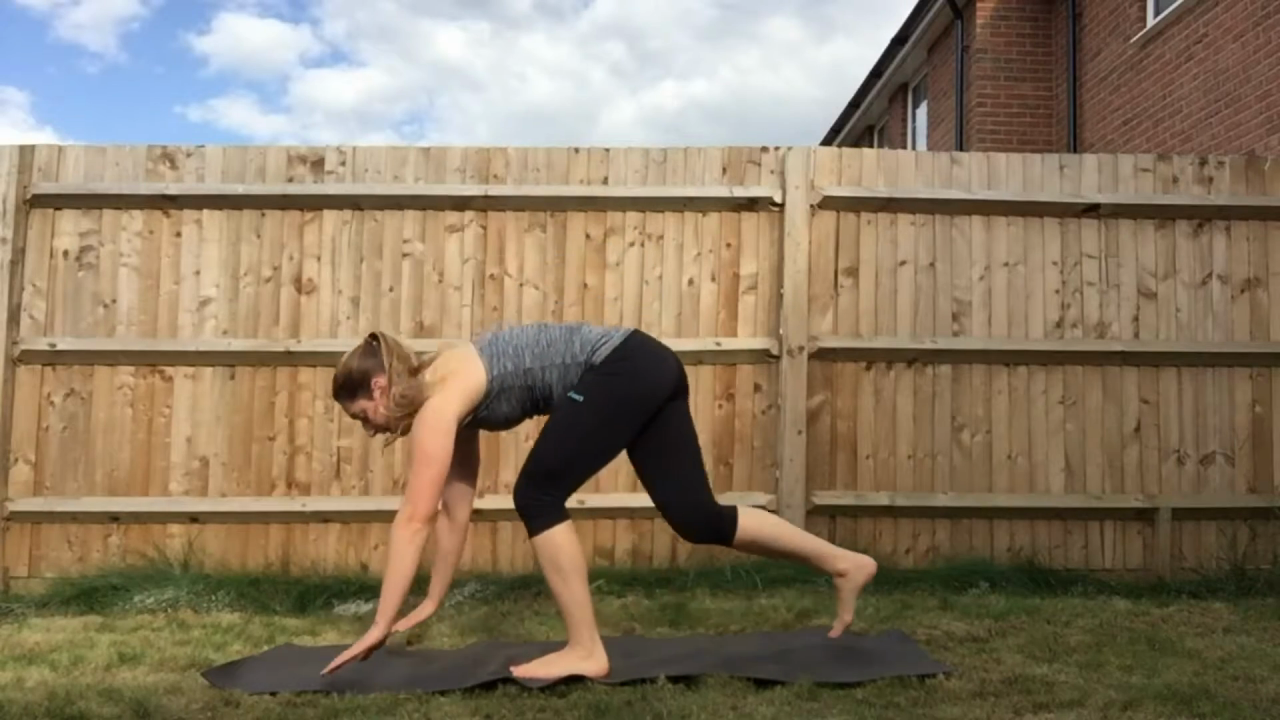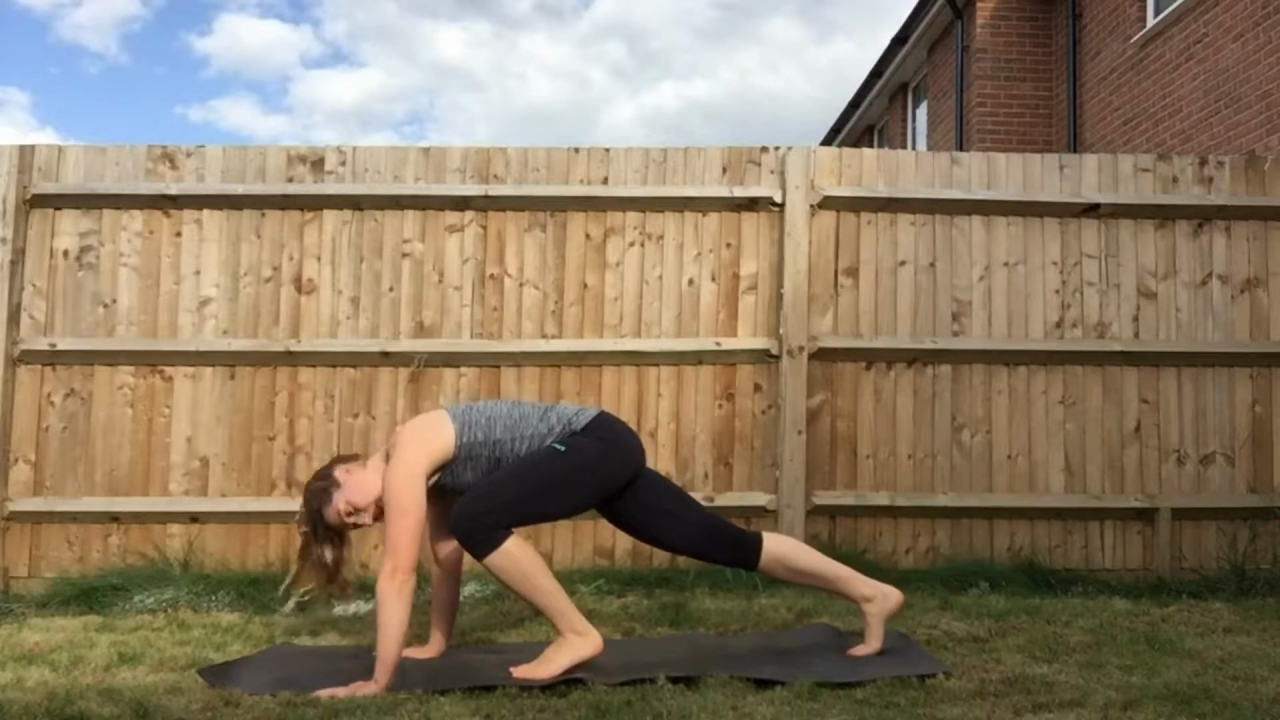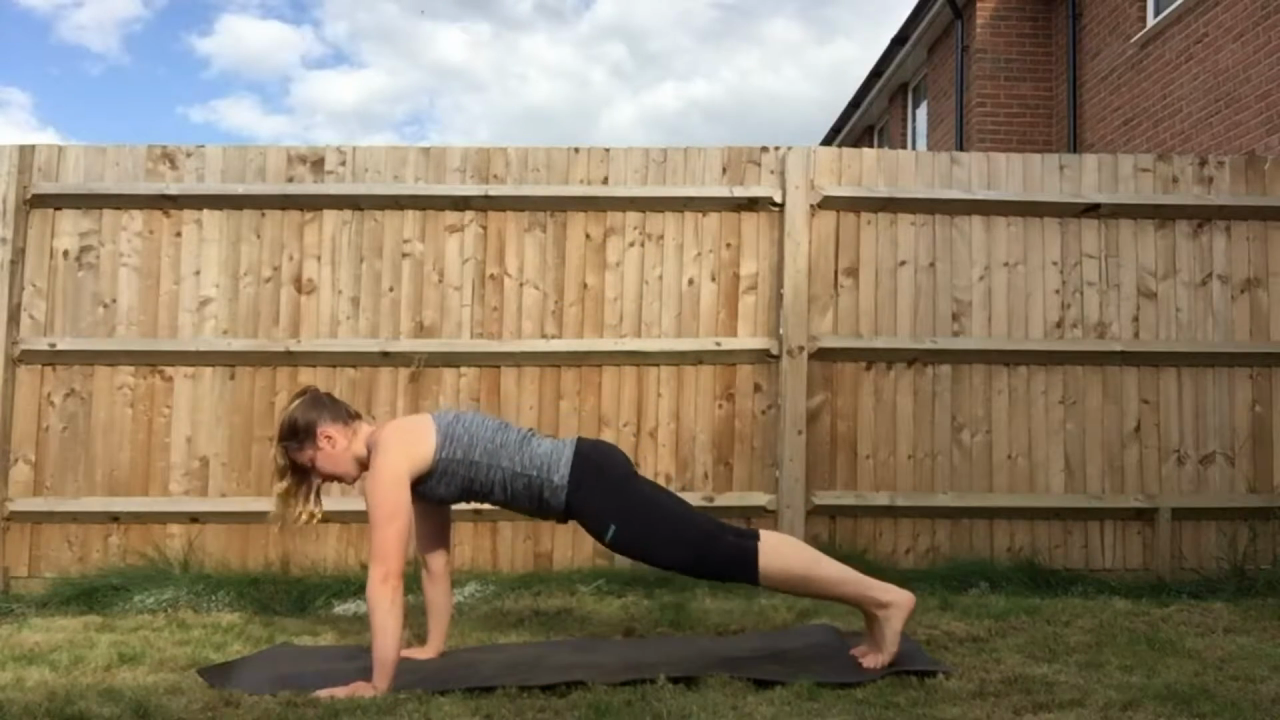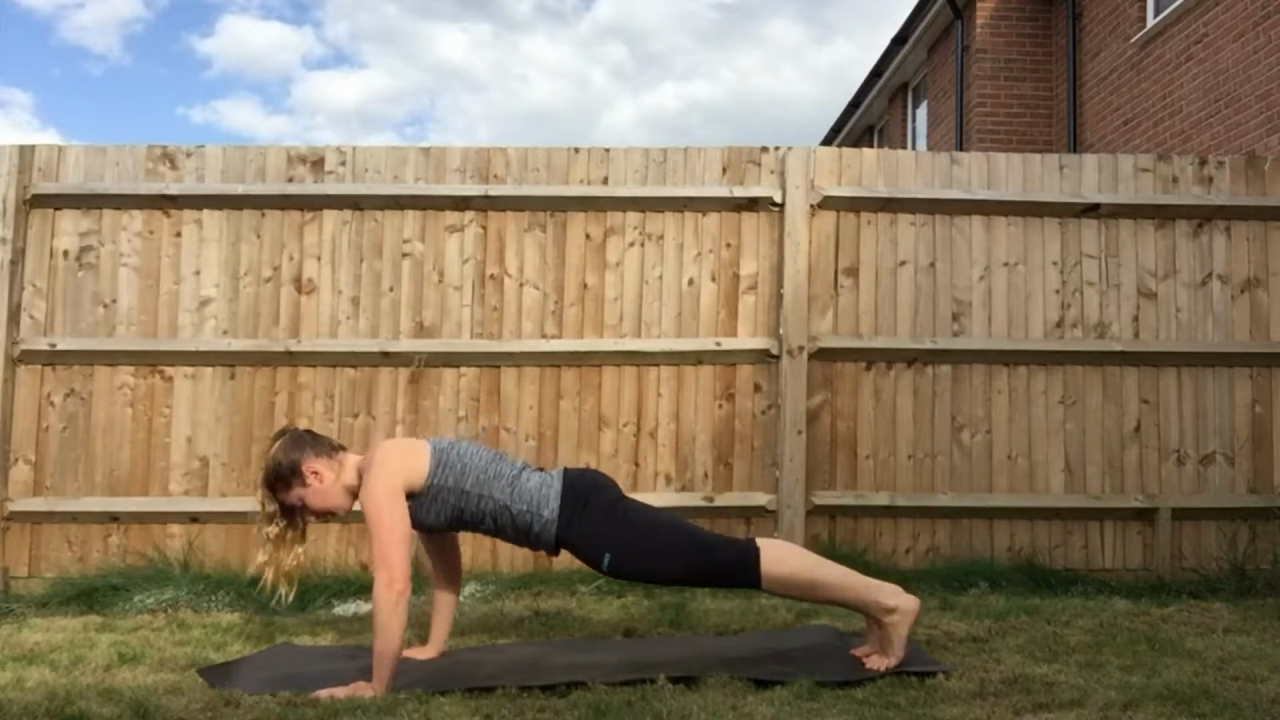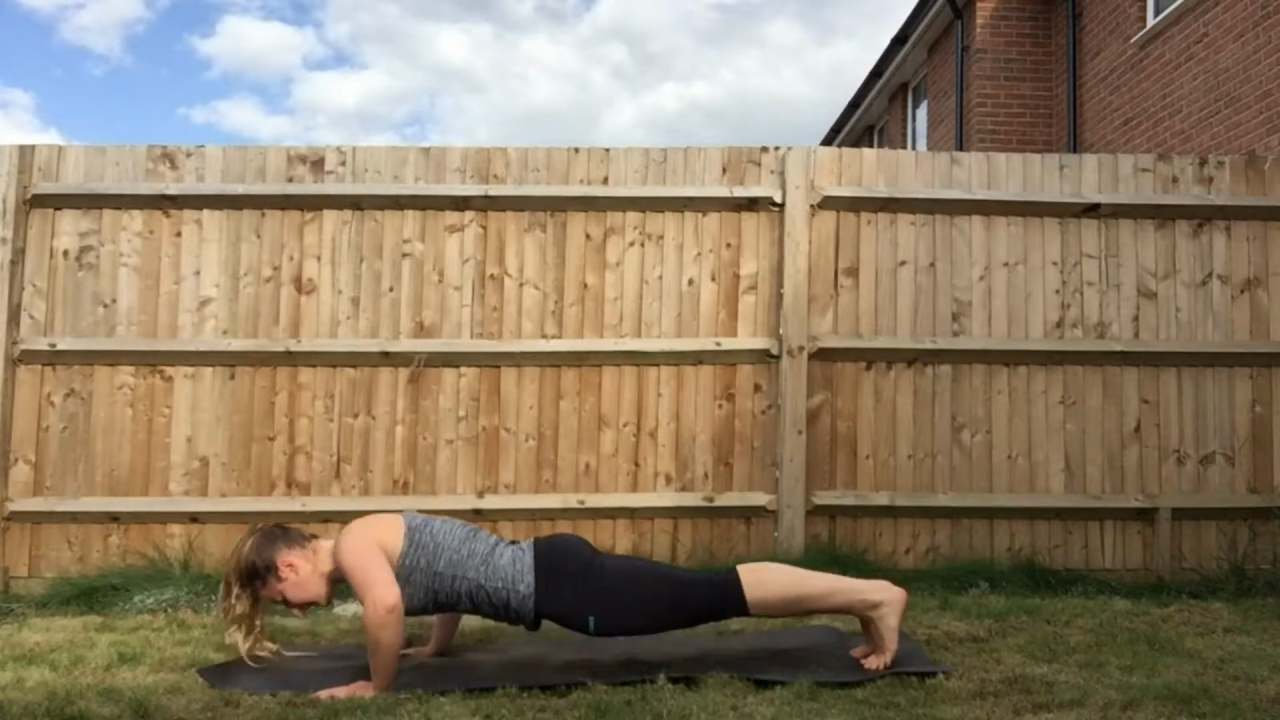
dt=1s
person 1, frame 1
left shoulder: (436, 398)
right shoulder: (454, 390)
left elbow: (415, 517)
right elbow: (457, 505)
left wrist: (380, 626)
right wrist: (433, 599)
left hip: (621, 370)
right hip: (652, 369)
left knee: (537, 494)
right knee: (695, 516)
left ankle: (586, 651)
right ankle: (841, 564)
person 1, frame 2
left shoulder: (404, 459)
right shoulder: (428, 472)
left elbow: (397, 574)
right elbow: (446, 554)
left wrist: (379, 680)
right wrist: (434, 644)
left hip: (595, 441)
right hip: (601, 451)
left knee: (479, 519)
right knee: (719, 540)
left ankle: (575, 634)
right ankle: (871, 594)
person 1, frame 3
left shoulder: (387, 454)
right shoulder: (415, 456)
left elbow: (385, 576)
right elbow: (434, 557)
left wrist: (379, 684)
right wrist: (433, 646)
left hip: (584, 484)
right hip: (585, 471)
left knee: (721, 556)
right knee: (724, 542)
left ankle: (882, 599)
right ankle: (875, 594)
person 1, frame 4
left shoulder: (379, 475)
right shoulder: (399, 472)
left elbow: (391, 584)
right elbow: (445, 560)
left wrist: (376, 684)
right wrist: (433, 646)
left hip: (578, 517)
right hip: (573, 503)
left knee: (728, 564)
right knee: (724, 563)
left ankle: (887, 602)
right ankle: (878, 602)
person 1, frame 5
left shoulder: (349, 546)
right shoulder: (372, 538)
left elbow: (384, 606)
left wrist: (377, 684)
right wrist: (435, 648)
left hip: (556, 585)
right hip: (551, 566)
left knee: (713, 594)
right knee: (708, 589)
left ankle: (873, 595)
right ankle: (869, 596)
